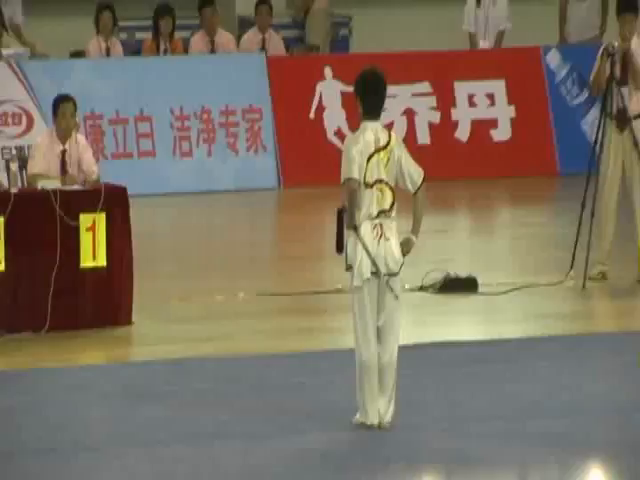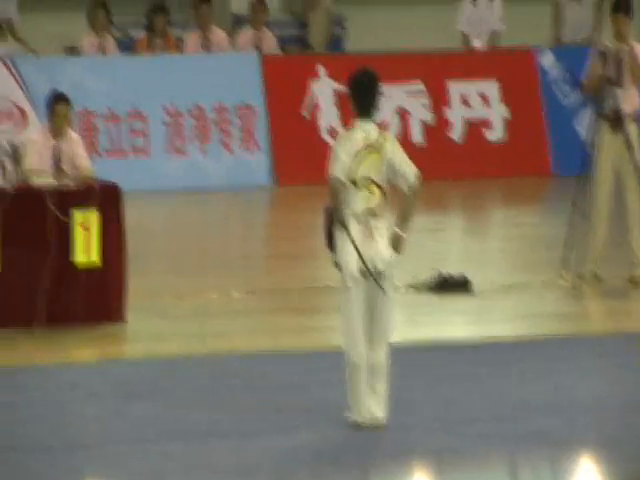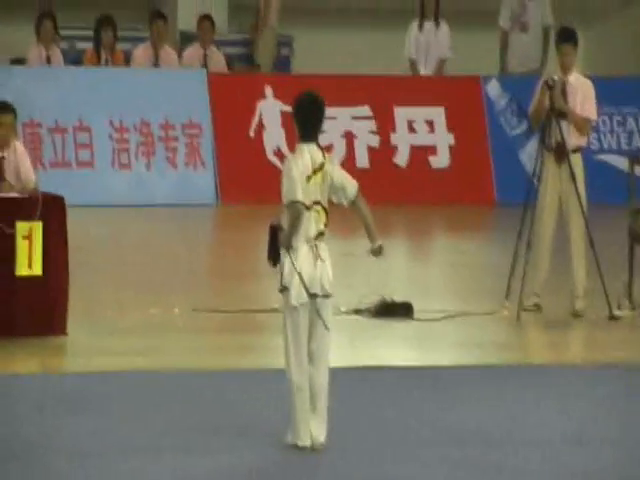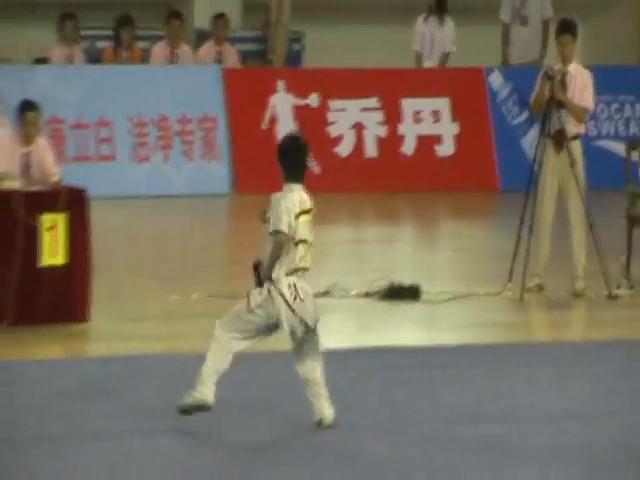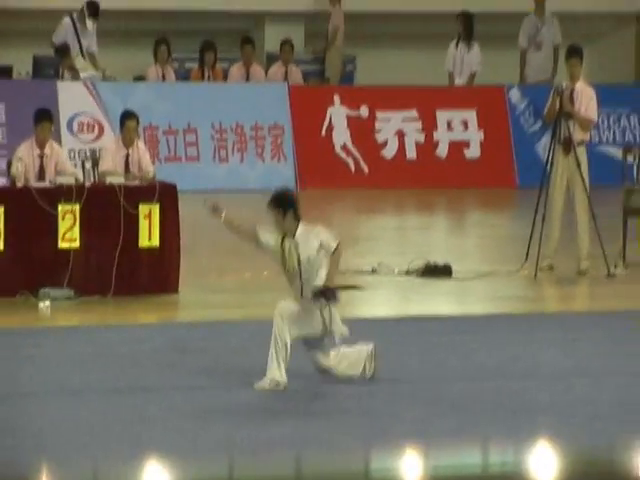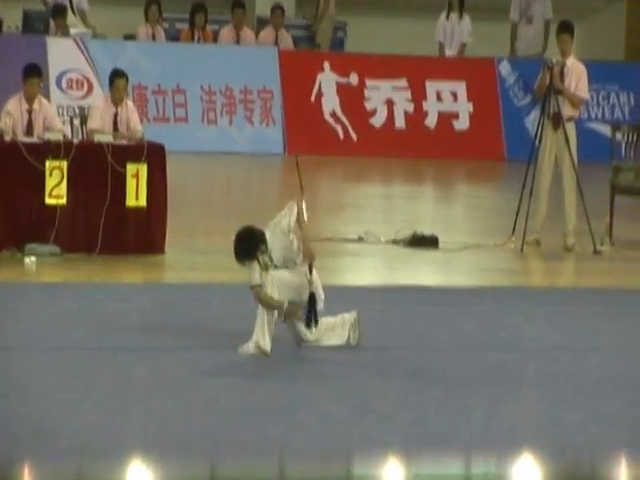
dt=0.7s
person 1, frame 1
left shoulder: (355, 141)
right shoulder: (394, 141)
left elbow: (351, 186)
right elbow: (419, 186)
left wrist: (351, 220)
right wrist: (413, 235)
left hip: (364, 241)
right hip: (389, 240)
left knee: (366, 334)
right knee: (388, 333)
left ankle: (370, 411)
right ankle: (385, 410)
person 1, frame 2
left shoulder: (345, 141)
right shoulder: (387, 141)
left elbow: (336, 184)
right elbow: (413, 185)
left wrist: (340, 219)
right wrist: (399, 231)
left hip: (353, 239)
right hip: (381, 238)
left knee: (357, 331)
right knee: (379, 331)
left ankle: (362, 409)
right ankle: (379, 408)
person 1, frame 3
left shoulder: (293, 162)
right shoulder: (326, 163)
left elbow: (296, 207)
right elbow: (356, 196)
left wrist: (285, 239)
right wrist: (374, 236)
left hip: (298, 261)
right hip: (320, 259)
left knee: (298, 355)
right knee: (318, 355)
left ankle: (304, 433)
right ankle: (317, 432)
person 1, frame 4
left shoulder: (281, 199)
right shoulder: (307, 200)
left elbow: (281, 238)
left wrist: (268, 270)
left hip: (278, 291)
right hip: (301, 291)
left knee: (226, 332)
right knee: (308, 354)
left ankle: (203, 392)
right ankle: (324, 412)
person 1, frame 5
left shoulder: (315, 233)
right shoulder: (276, 237)
left elbow: (336, 248)
left wrist: (329, 279)
left hip: (319, 308)
right hip: (305, 310)
right knee: (325, 362)
left ankle: (276, 376)
right ankle: (366, 356)
person 1, frame 6
left shoulder: (278, 229)
right elbow: (258, 293)
right wrist: (283, 306)
left hip: (305, 280)
right hip: (290, 288)
left knee: (271, 279)
right knee: (307, 336)
left ankle: (260, 344)
right ankle: (349, 324)
person 2, frame 1
right shoulder: (607, 50)
right elbow: (595, 89)
right wrist: (604, 61)
right hip: (613, 125)
right knee: (607, 192)
right ankle: (601, 261)
person 2, frame 2
right shoulder: (602, 51)
right elbow: (590, 90)
right wrist: (598, 64)
right hip: (607, 126)
right knee: (600, 191)
right ankle: (593, 261)
person 2, frame 3
left shoulder: (584, 86)
right shoulder: (547, 83)
left elbow: (586, 127)
right elbow: (534, 121)
left wrist: (565, 106)
right wrist: (543, 98)
left hip: (573, 158)
right hip: (550, 157)
left knee: (576, 226)
right knee: (543, 224)
left ankle: (579, 295)
right ankle: (536, 292)
person 2, frame 4
left shoulder: (583, 76)
right shoulder: (547, 73)
left elbow: (583, 115)
right elbow: (535, 111)
left wrist: (562, 96)
right wrist: (543, 88)
left hip: (572, 145)
right hip: (550, 145)
left knee: (576, 210)
right knee: (544, 208)
left ankle: (579, 276)
right ankle: (538, 273)
person 2, frame 5
left shoulder: (588, 92)
right shoulder: (559, 90)
left elbow: (588, 125)
right elbow: (548, 120)
left wrist: (571, 109)
right wrist: (555, 102)
left hip: (578, 150)
right hip: (560, 150)
left knee: (581, 203)
right knee: (555, 202)
left ankle: (583, 258)
right ankle: (549, 255)
person 2, frame 6
left shoulder: (579, 69)
right shoulder: (550, 65)
left elbow: (579, 102)
right elbow: (538, 95)
left wrist: (561, 86)
right wrist: (545, 77)
left hip: (567, 126)
right hip: (549, 124)
left knee: (569, 179)
right knee: (542, 176)
left ankle: (569, 234)
right ankle: (535, 230)
